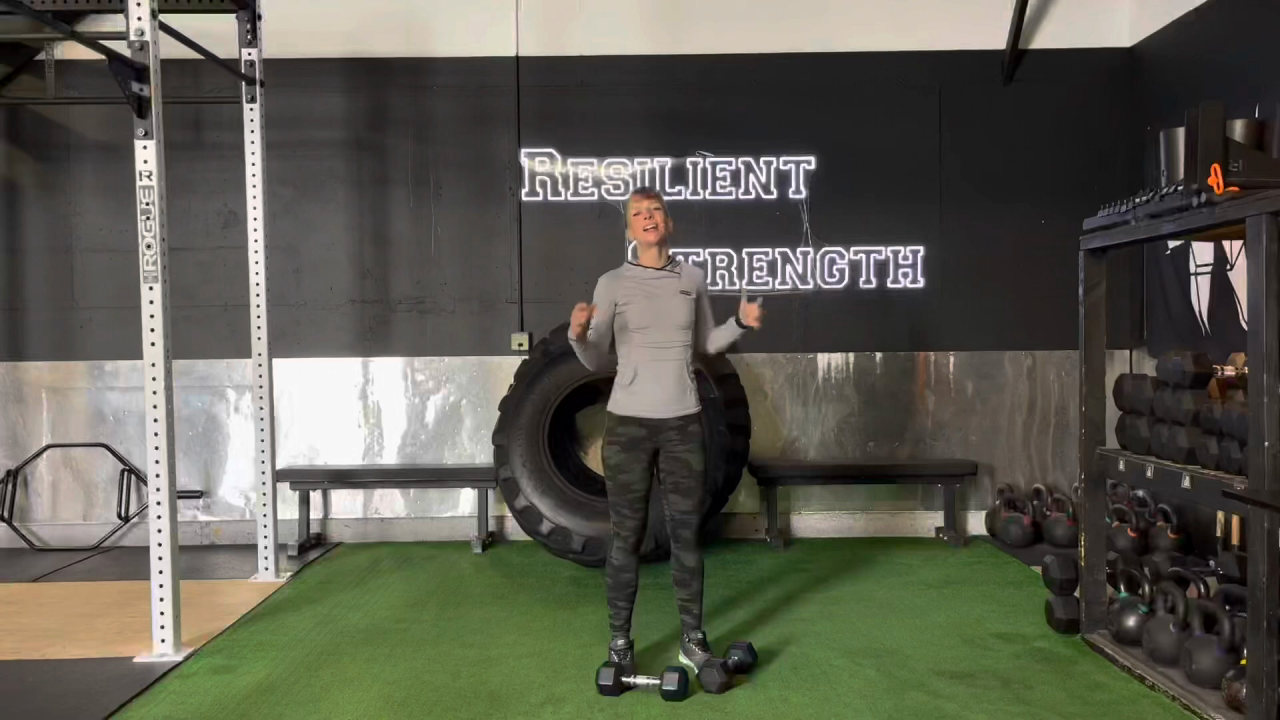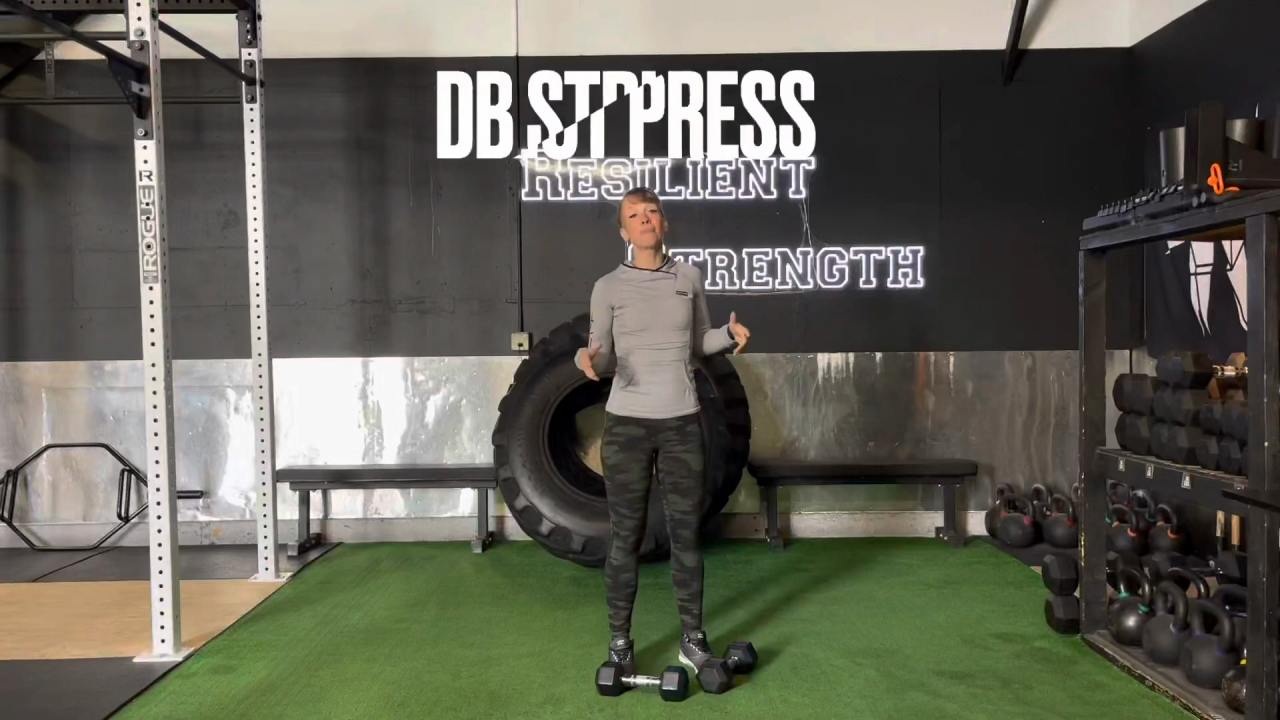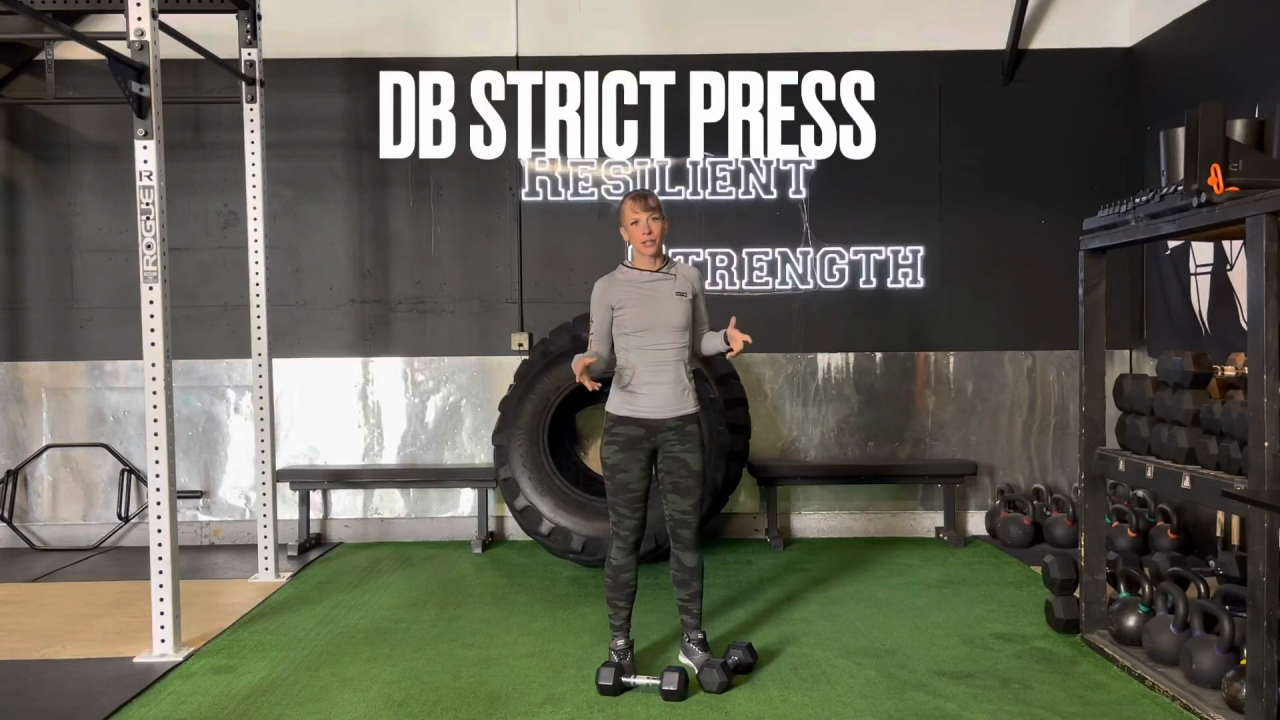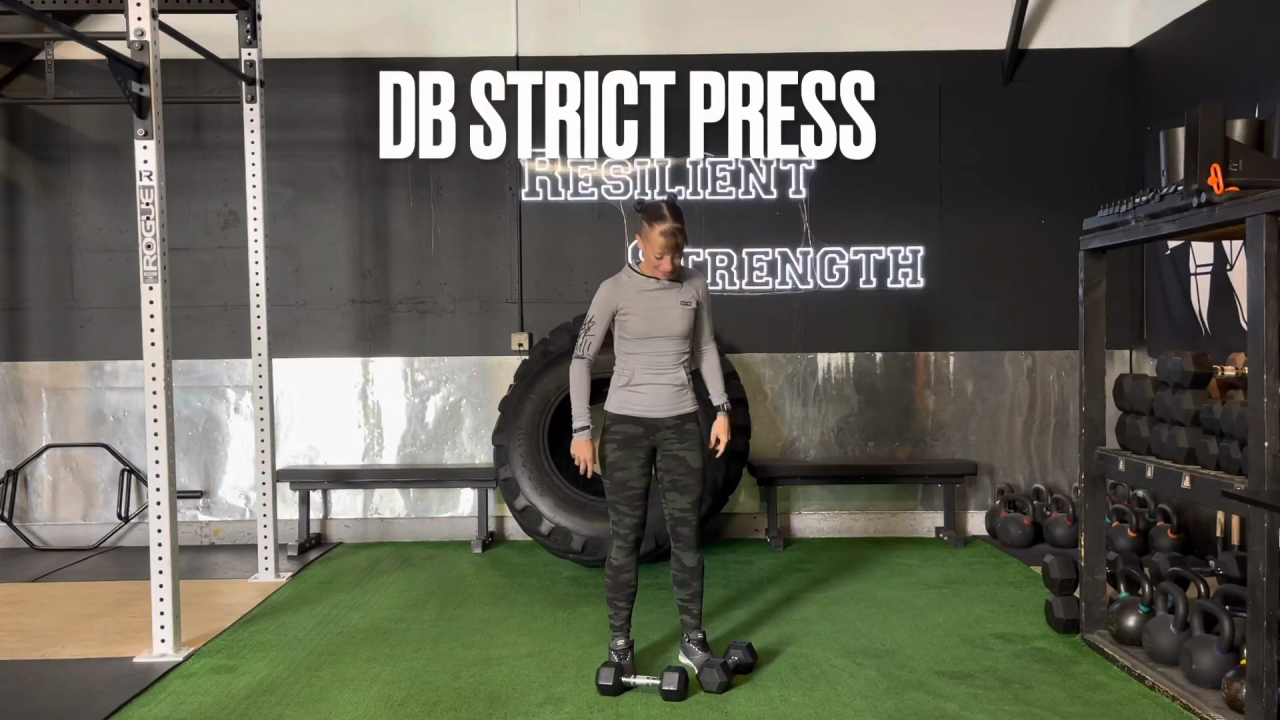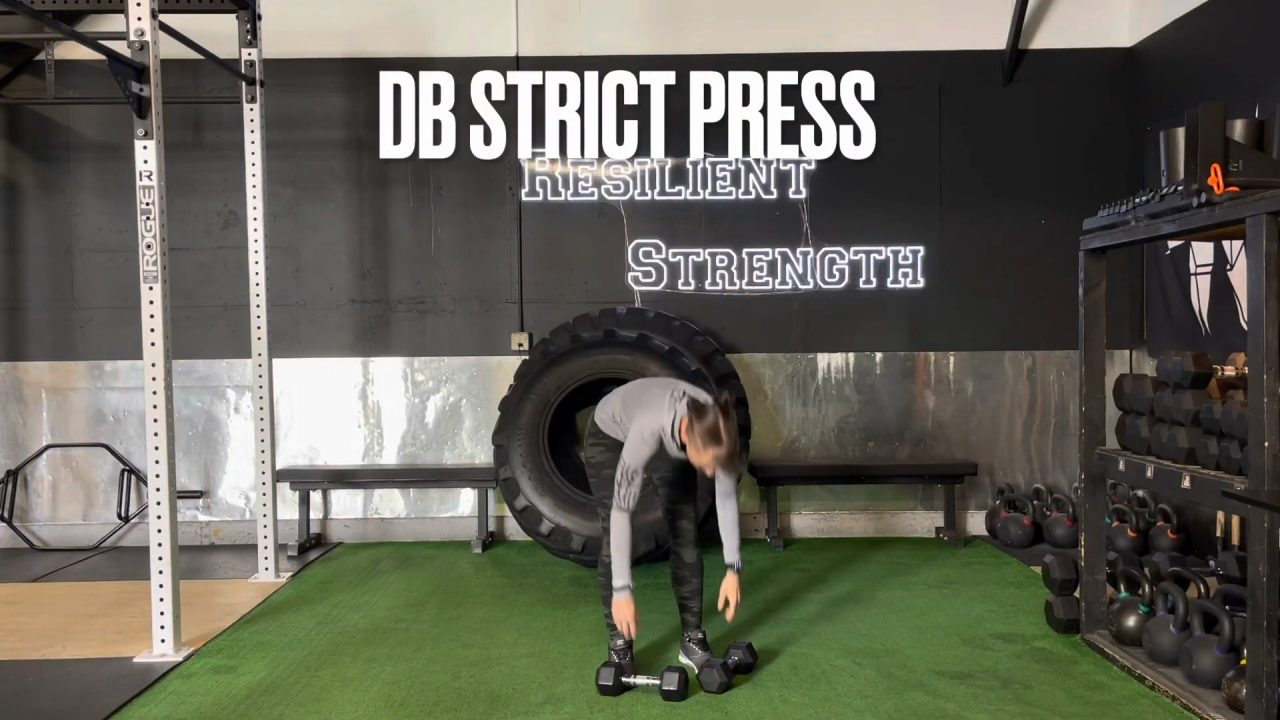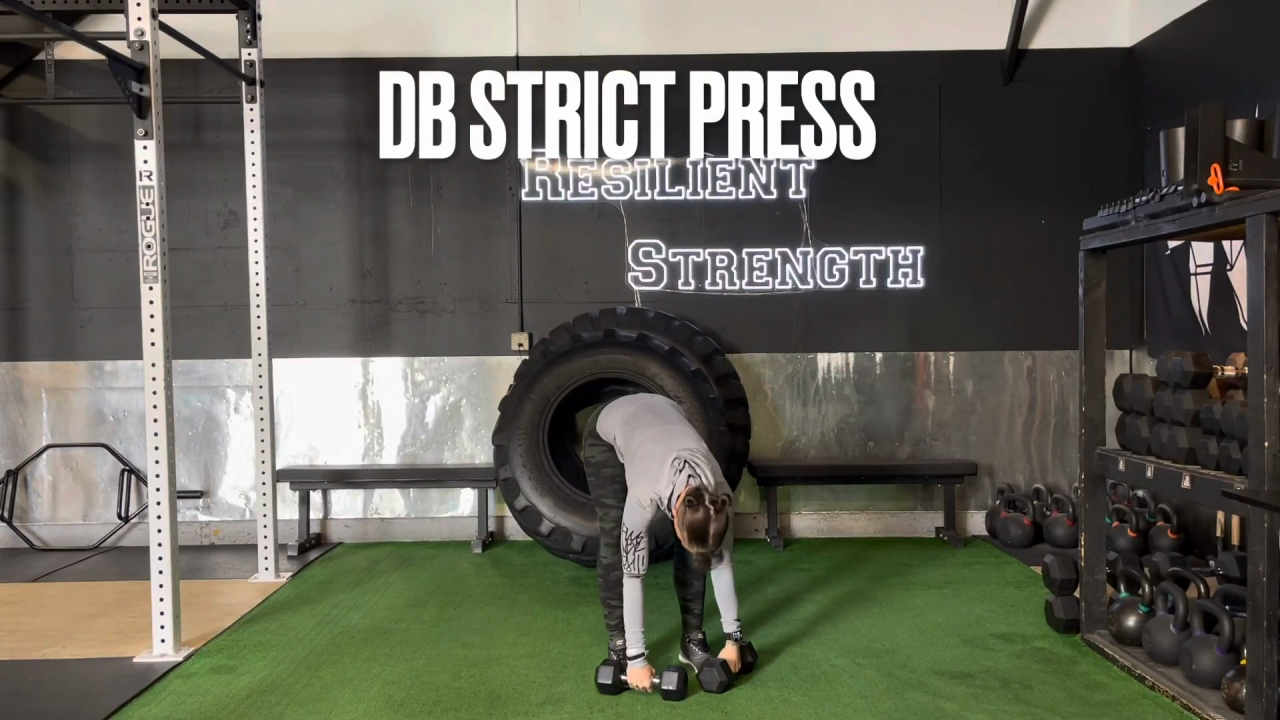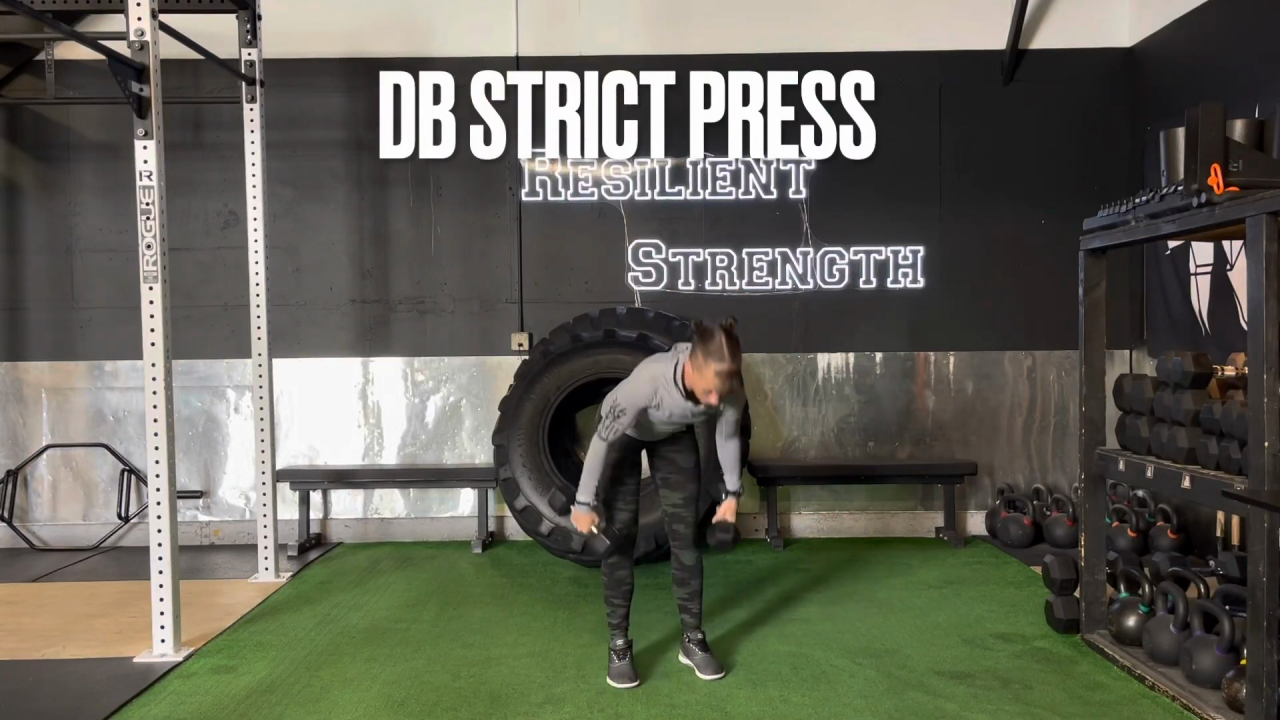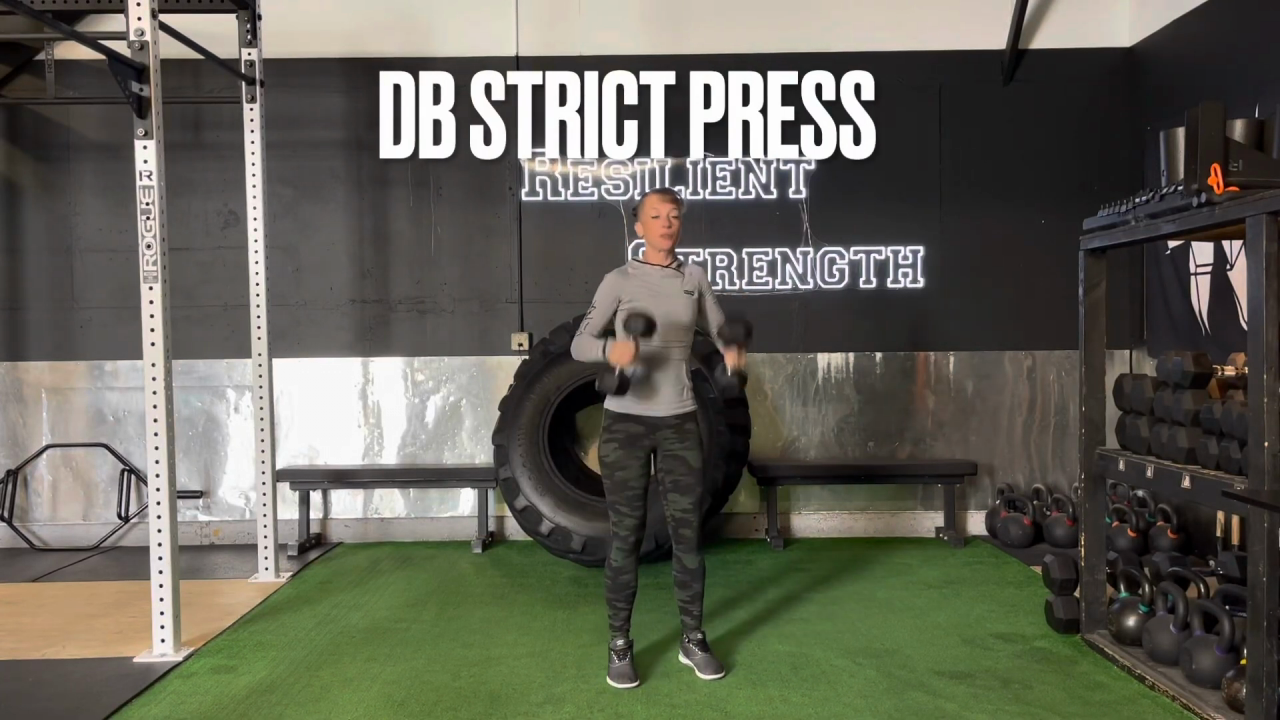
dt=0.5s
person 1, frame 1
left shoulder: (692, 278)
right shoulder: (612, 283)
right elbow: (595, 359)
left wrist: (742, 323)
right wrist: (578, 334)
left hip: (682, 422)
right hip: (628, 422)
left knee: (686, 533)
right knee: (626, 536)
left ankle: (692, 637)
right ankle: (619, 640)
person 1, frame 2
left shoulder: (689, 277)
right shoulder: (609, 287)
right elbow: (601, 359)
left wrist: (730, 335)
right wrist: (589, 360)
left hip: (682, 422)
right hip: (627, 423)
left knee: (687, 533)
right knee: (626, 536)
left ankle: (693, 636)
right ankle: (620, 640)
person 1, frame 3
left shoulder: (688, 278)
right shoulder: (608, 287)
right elbow: (601, 353)
left wrist: (727, 339)
right wrist: (585, 362)
left hip: (681, 422)
right hip: (627, 423)
left knee: (686, 533)
right knee: (625, 536)
left ankle: (693, 636)
right ankle: (620, 641)
person 1, frame 4
left shoulder: (694, 285)
right shoulder: (615, 289)
left elbow: (705, 351)
right elbow: (582, 359)
left wrist: (722, 409)
right wrist: (581, 429)
left hip: (681, 424)
right hip: (625, 424)
left knee: (686, 532)
right knee: (626, 535)
left ankle: (693, 637)
right ankle: (620, 641)
person 1, frame 5
left shoulder: (716, 428)
right shoulder: (650, 425)
left elbow: (727, 496)
right elbow: (622, 511)
left wrist: (732, 567)
right wrist: (621, 590)
right hip: (608, 434)
left knee: (685, 530)
right knee: (616, 539)
left ankle: (692, 637)
right ankle: (619, 643)
person 1, frame 6
left shoulder: (716, 500)
right shoulder: (646, 495)
left elbow: (721, 565)
right elbow: (633, 575)
left wrist: (733, 638)
right wrist: (636, 659)
right hip: (608, 432)
left knee: (696, 550)
right knee: (615, 538)
left ankle: (693, 638)
right ankle: (618, 647)
person 1, frame 7
left shoulder: (726, 387)
right shoulder: (650, 377)
left elbow: (728, 438)
right elbow: (603, 438)
left wrist: (731, 494)
right wrist: (584, 502)
left hip: (674, 437)
right hip: (626, 432)
left knee: (685, 534)
right knee: (621, 535)
left ankle: (693, 639)
right ankle: (619, 645)
person 1, frame 8
left shoulder: (697, 277)
right shoulder: (620, 279)
left elbow: (718, 332)
right elbow: (579, 346)
left wrist: (732, 350)
right wrist: (607, 350)
left hip: (680, 422)
right hip: (625, 421)
left knee: (687, 533)
right knee: (626, 535)
left ankle: (693, 639)
right ankle: (619, 646)
